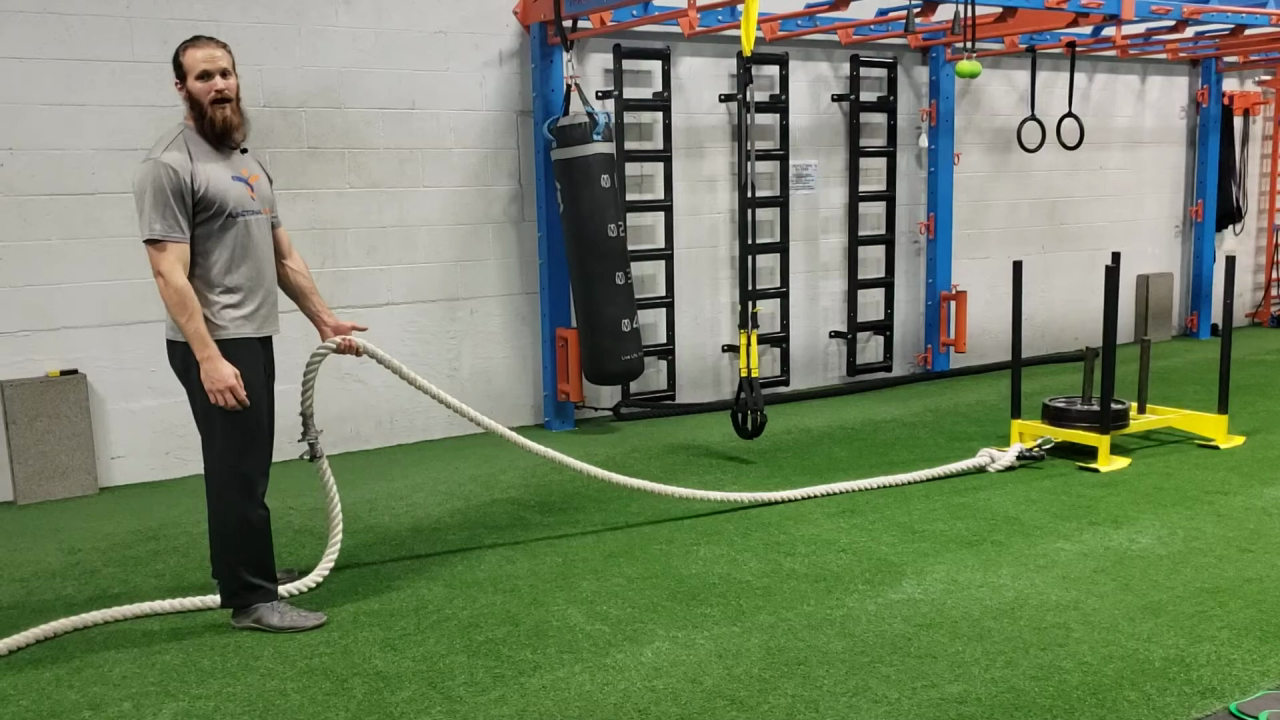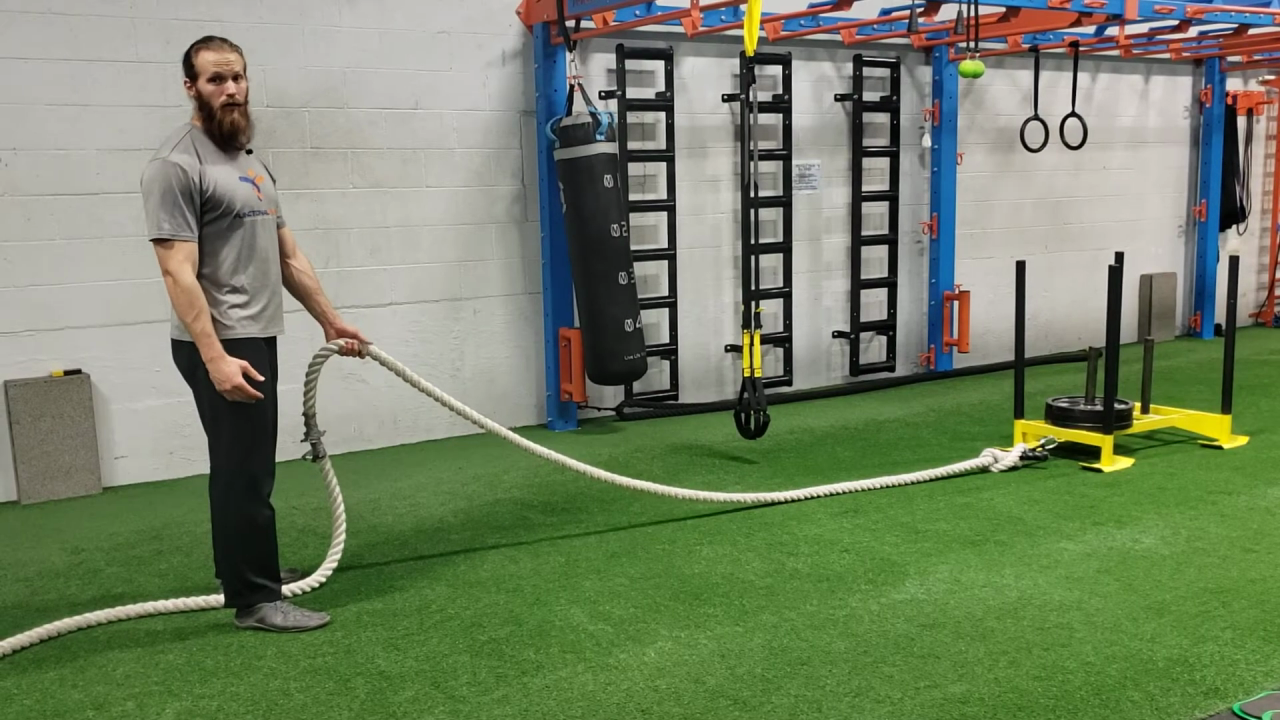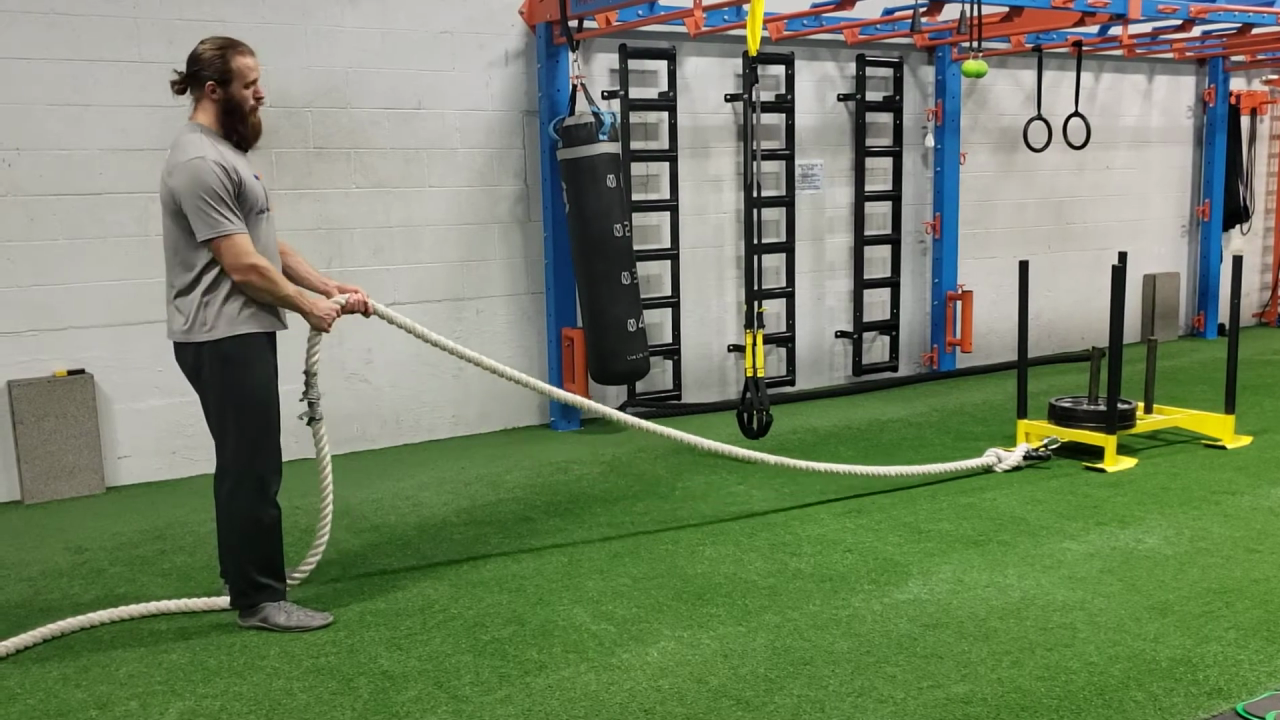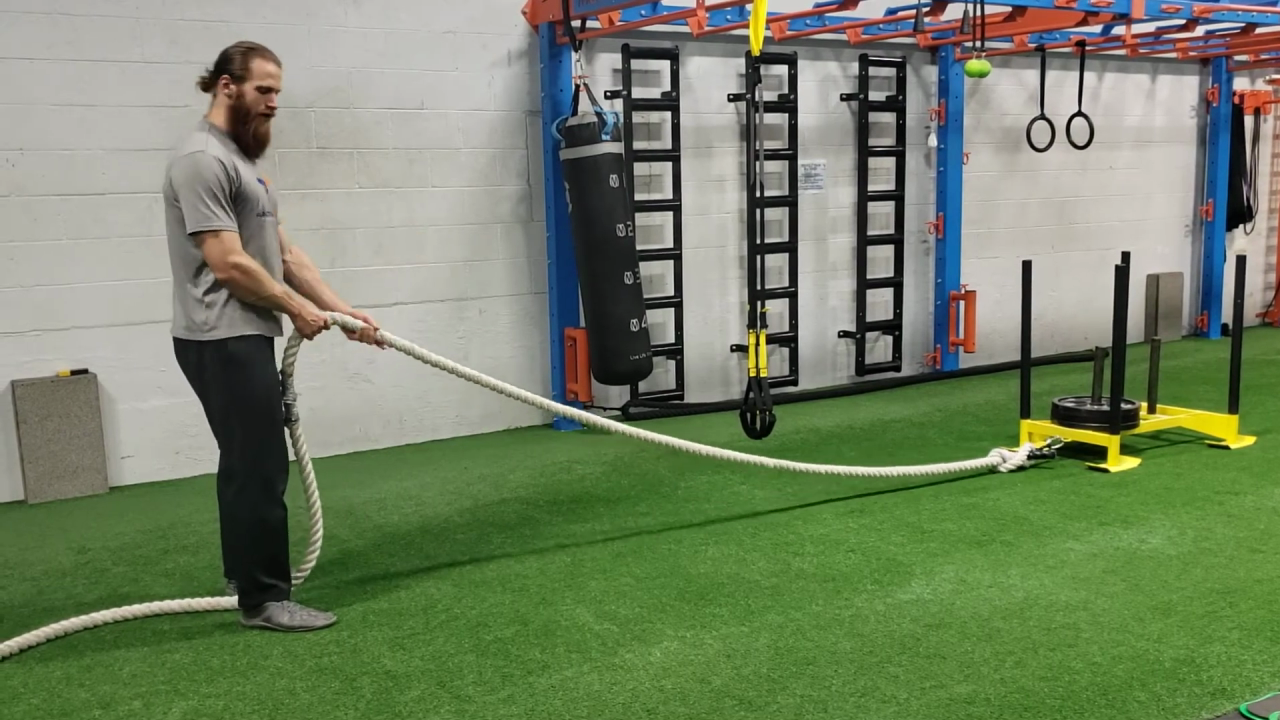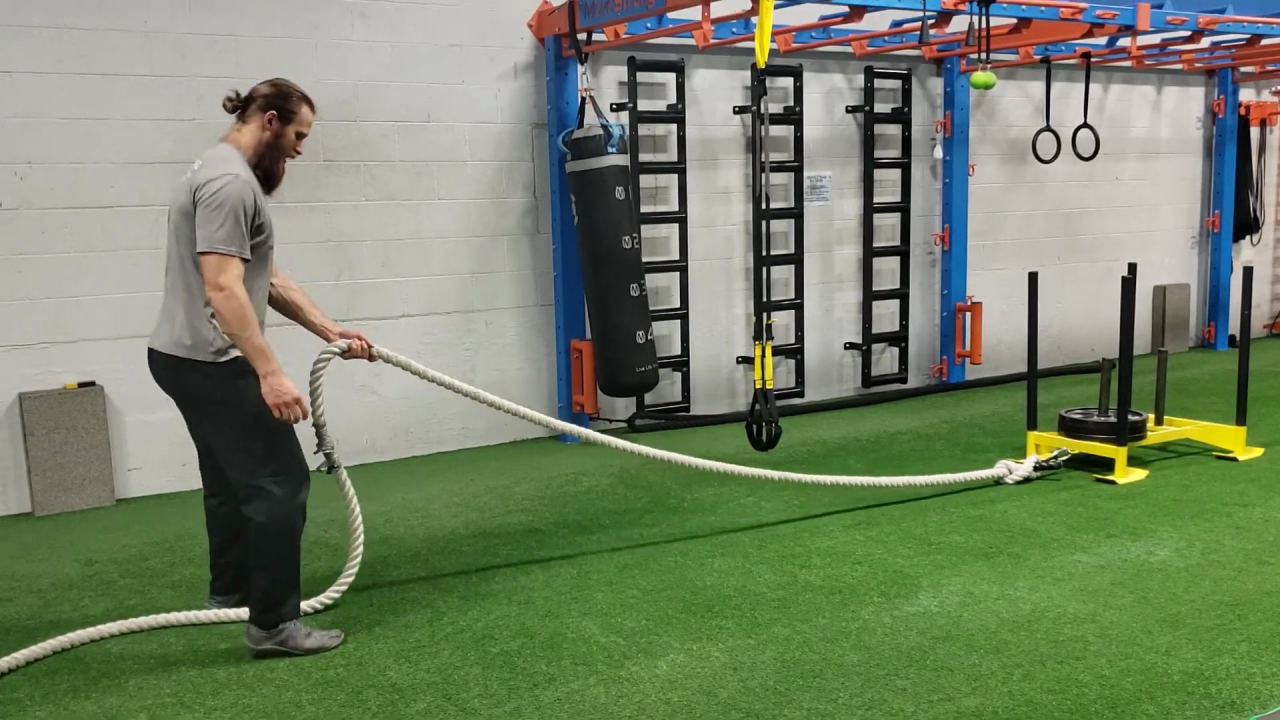
dt=1s
person 1, frame 1
left shoulder: (248, 161)
right shoulder: (171, 165)
left elbow: (283, 255)
right elbow: (171, 274)
left wrist: (325, 319)
right wrist: (208, 359)
left hip: (255, 338)
right hip: (216, 347)
left knee: (246, 465)
right knee: (240, 470)
left ankle: (242, 569)
right ankle: (252, 599)
person 1, frame 2
left shoulder: (250, 160)
right shoulder: (177, 164)
left elbow: (287, 254)
right elbow: (179, 272)
left wrist: (330, 320)
right wrist: (215, 356)
left hip: (257, 337)
right hip: (220, 344)
left knee: (246, 464)
right knee: (245, 469)
left ankle: (244, 569)
right ankle: (254, 599)
person 1, frame 3
left shoulder: (221, 153)
right shoulder: (200, 163)
left elbow: (267, 247)
right elbow: (244, 266)
left wrist: (328, 285)
right wrist: (308, 306)
left hip: (237, 335)
right hip: (224, 339)
left knee: (244, 463)
right knee: (252, 467)
left ankle: (245, 574)
right ankle: (258, 598)
person 1, frame 4
left shoulder: (240, 158)
right shoulder: (202, 159)
left elbow: (283, 253)
right elbow: (229, 264)
left wrist: (339, 308)
right wrist: (296, 310)
left hip: (239, 337)
right hip: (224, 341)
left knee: (247, 463)
right knee: (260, 467)
left ankle: (247, 575)
right ankle: (264, 598)
person 1, frame 5
left shoulder: (223, 173)
right shoulder: (230, 181)
left elbow: (268, 278)
right elbow: (224, 288)
left wrist: (329, 329)
right wrist: (271, 373)
left hip: (183, 355)
right hip: (208, 360)
left knee: (232, 477)
right knee: (279, 480)
left ankle: (232, 586)
right ankle: (275, 622)
